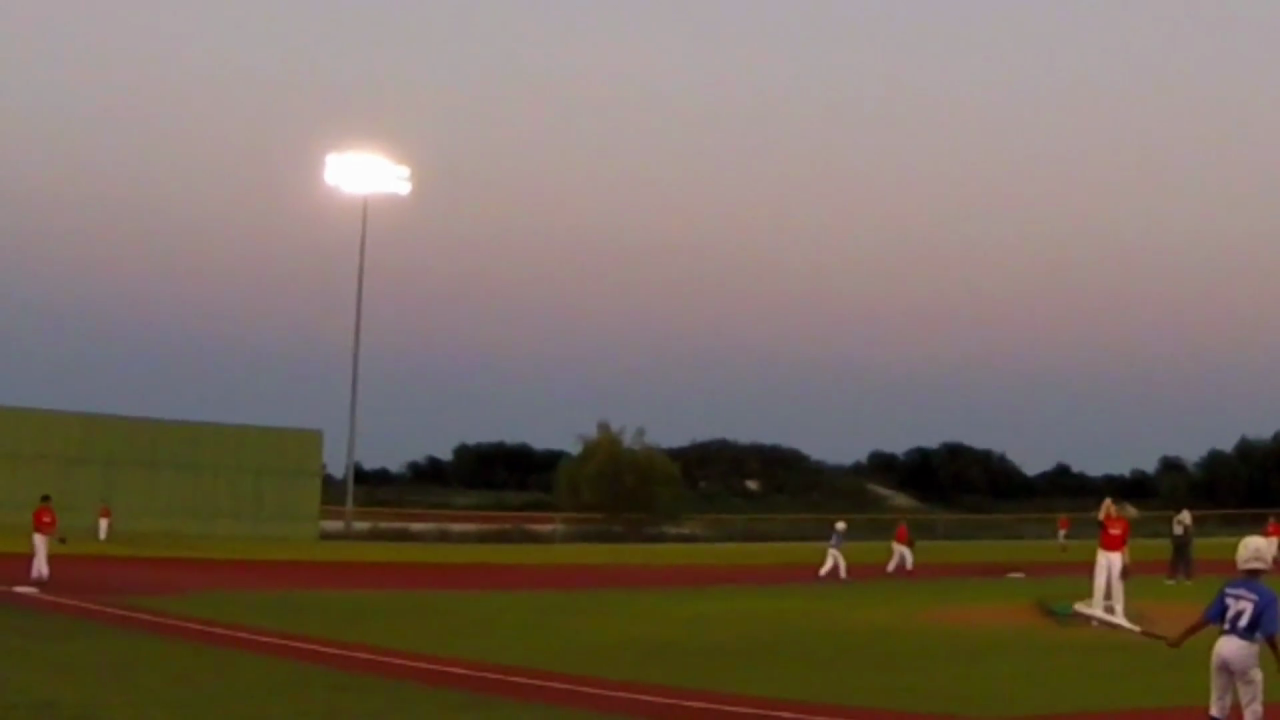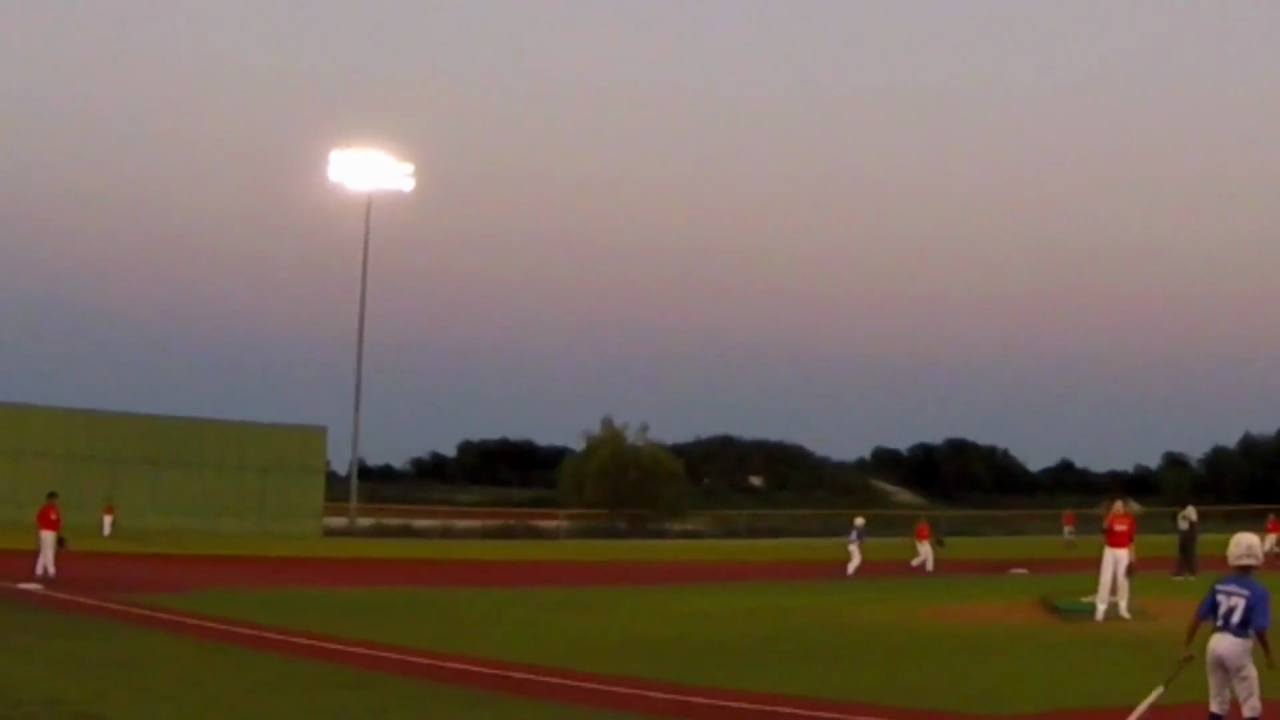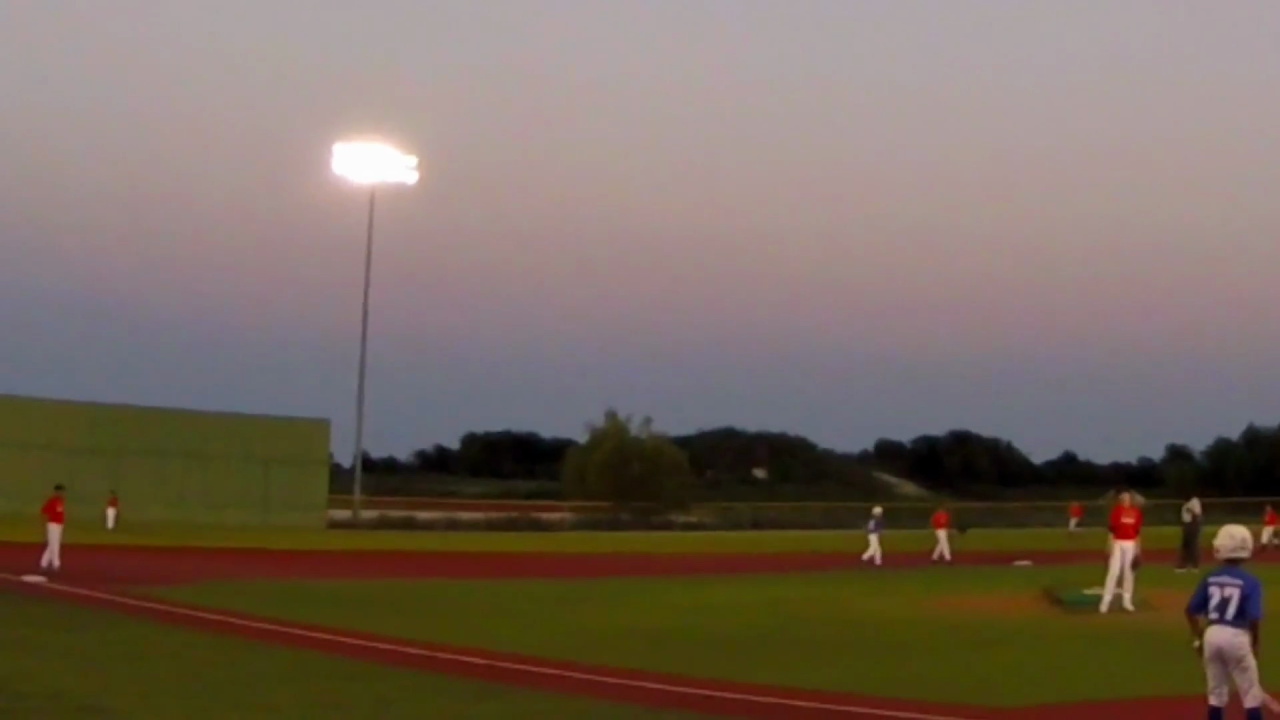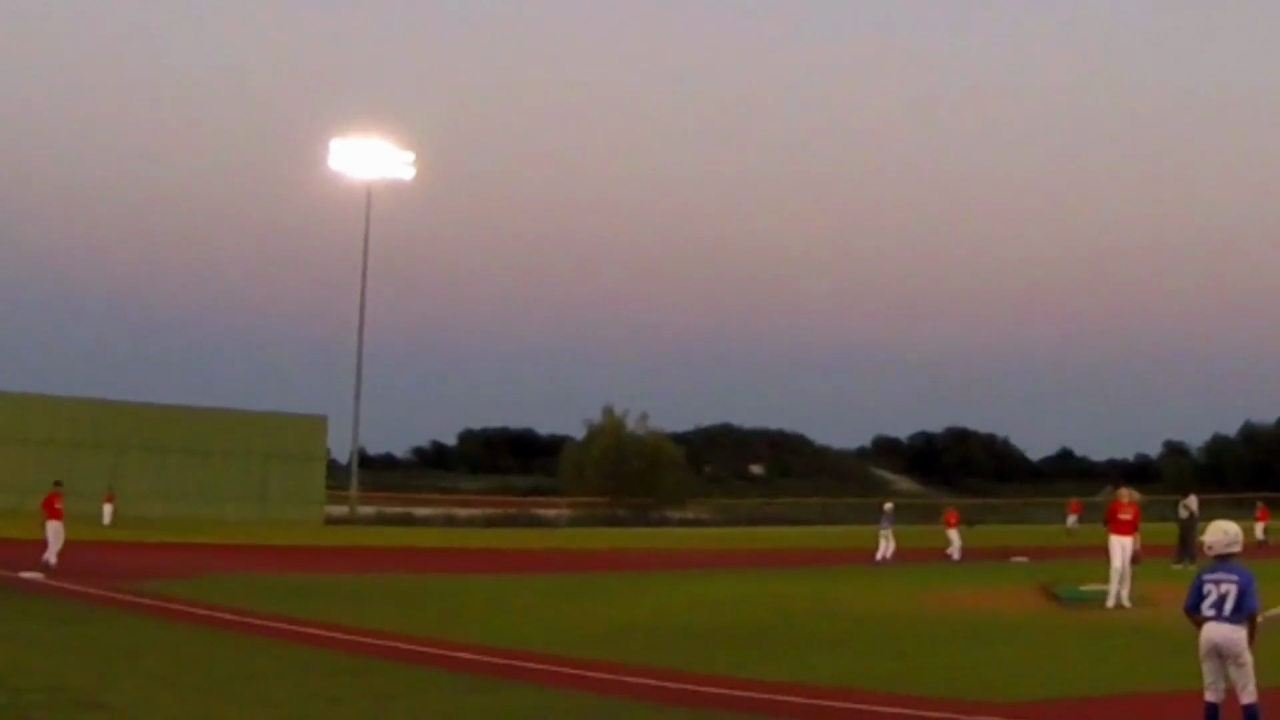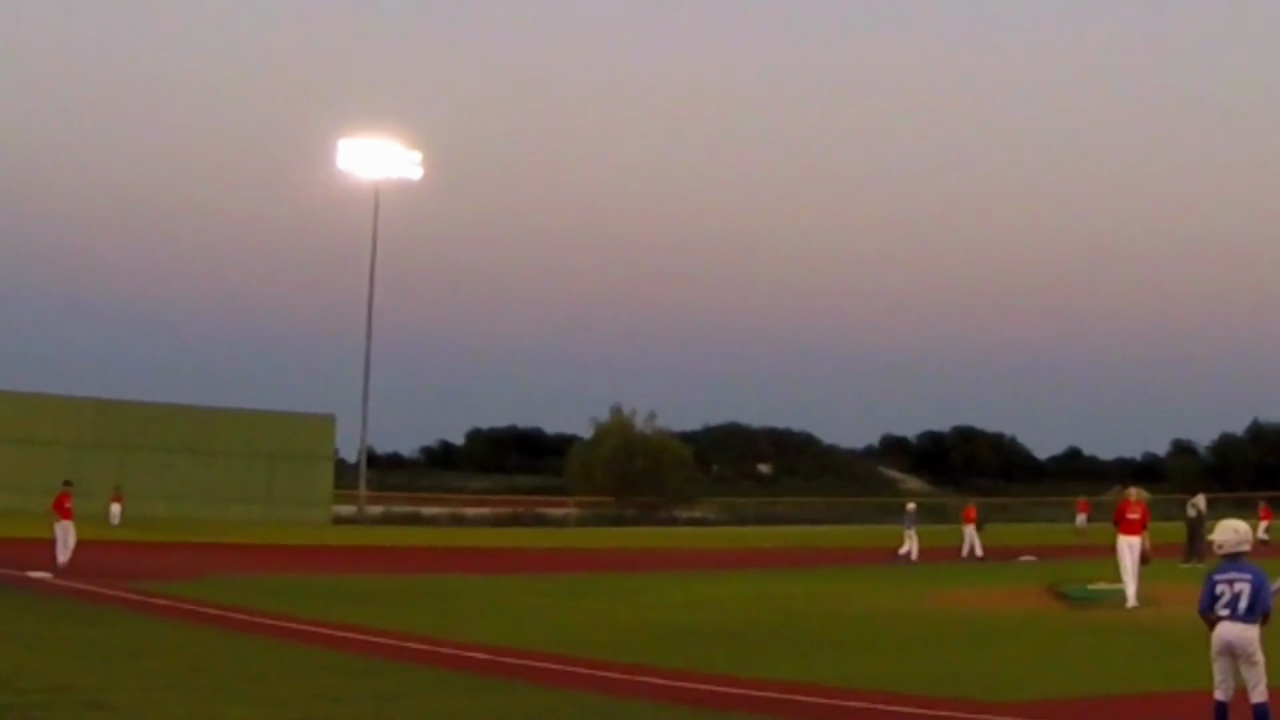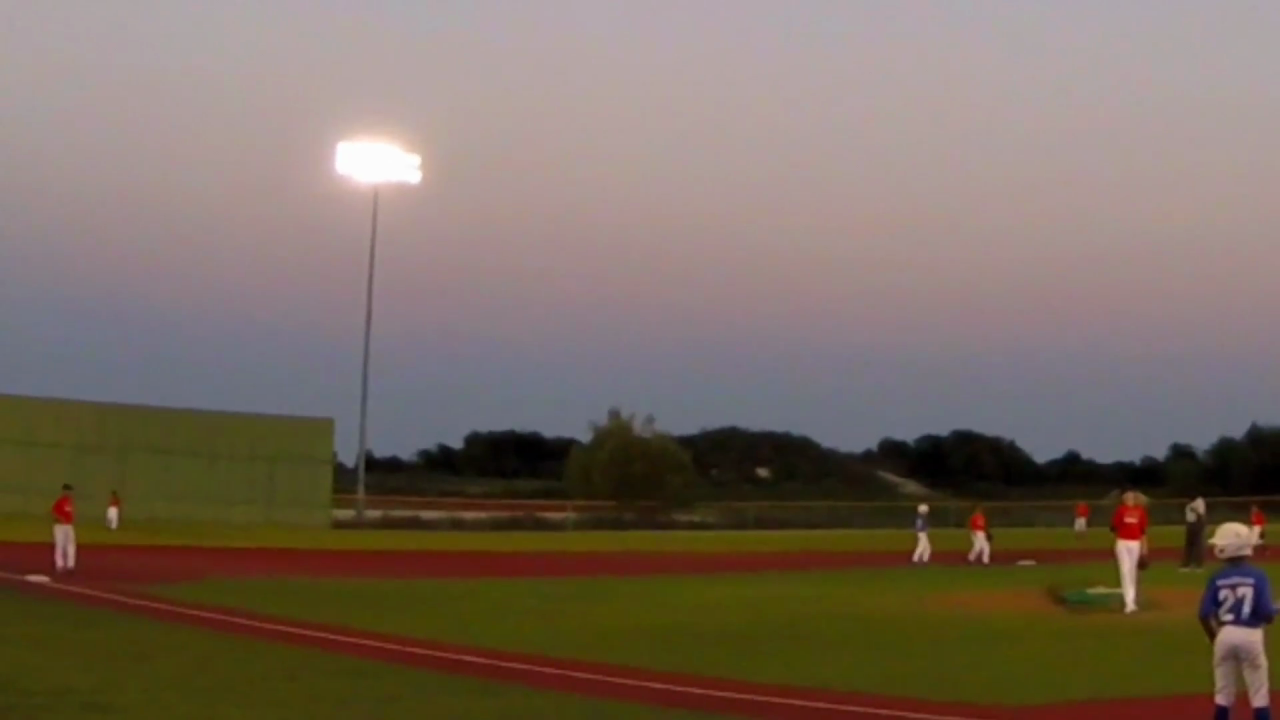
dt=0.2s
person 1, frame 1
left shoulder: (1228, 588)
left elbow: (1206, 619)
left wrist: (1181, 638)
left hip: (1221, 646)
right hip: (1244, 651)
left knee: (1218, 705)
person 1, frame 2
left shoulder: (1219, 585)
right shoulder: (1258, 591)
left elbow: (1199, 616)
right elbow: (1259, 629)
left wrist: (1187, 645)
right wrist: (1268, 654)
left hip: (1215, 643)
right hip: (1239, 647)
left knee: (1217, 701)
right knee: (1250, 704)
person 1, frame 3
left shoulder: (1210, 578)
right shoulder: (1250, 580)
left elbow: (1191, 610)
right elbow: (1254, 618)
left wrist: (1198, 638)
right wrist: (1253, 644)
left hip: (1212, 635)
right hip: (1237, 638)
left knee: (1216, 694)
right knee: (1251, 695)
person 1, frame 4
left shoulder: (1204, 574)
right shoulder: (1244, 575)
left elbow: (1189, 609)
right elbow: (1251, 612)
right wrist: (1251, 636)
left hip: (1208, 632)
right hip: (1234, 634)
left knee: (1212, 689)
right knee: (1247, 691)
person 1, frame 5
left shoulder: (1215, 574)
right shoulder: (1256, 573)
left elbow: (1204, 610)
right elbow: (1266, 610)
right wrist: (1261, 623)
left hip: (1222, 631)
right hip: (1247, 632)
left knee: (1222, 688)
right knee: (1257, 691)
person 1, frame 6
left shoulder: (1217, 578)
right shoulder: (1258, 576)
left elbow: (1204, 615)
right elbow: (1267, 613)
left wrist: (1213, 636)
right wrist: (1269, 620)
left hip: (1225, 635)
right hip: (1251, 637)
left knee: (1223, 692)
right knee: (1259, 694)
